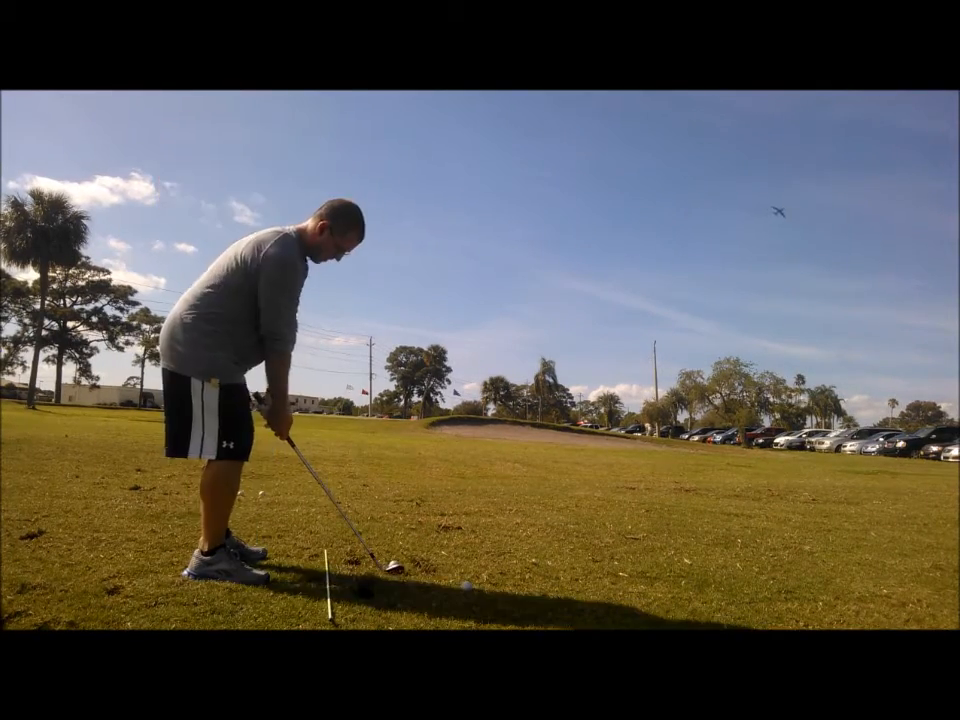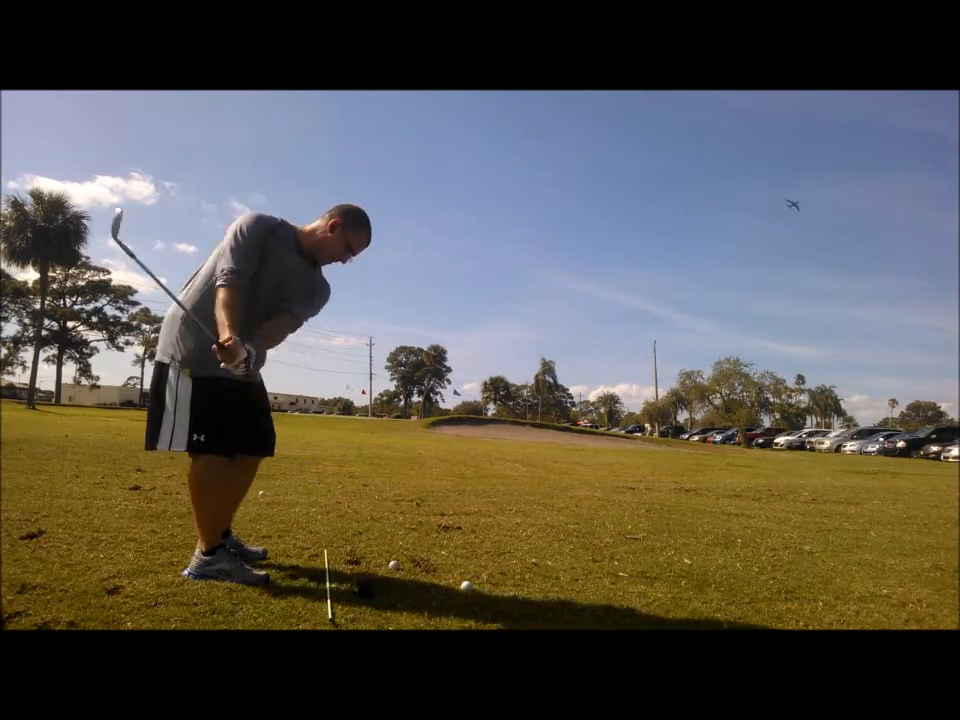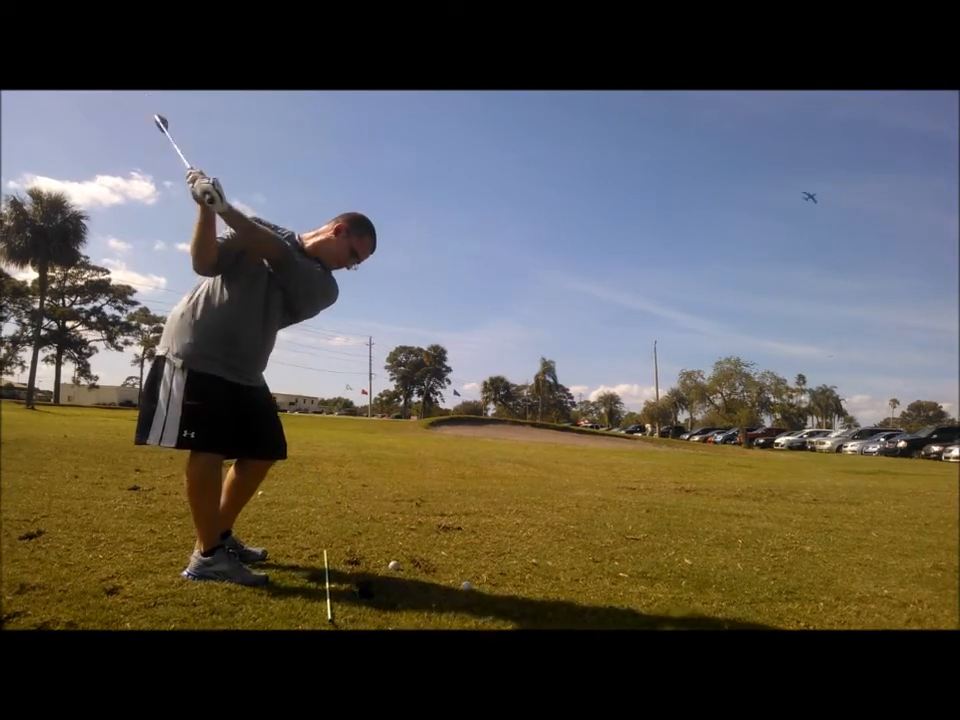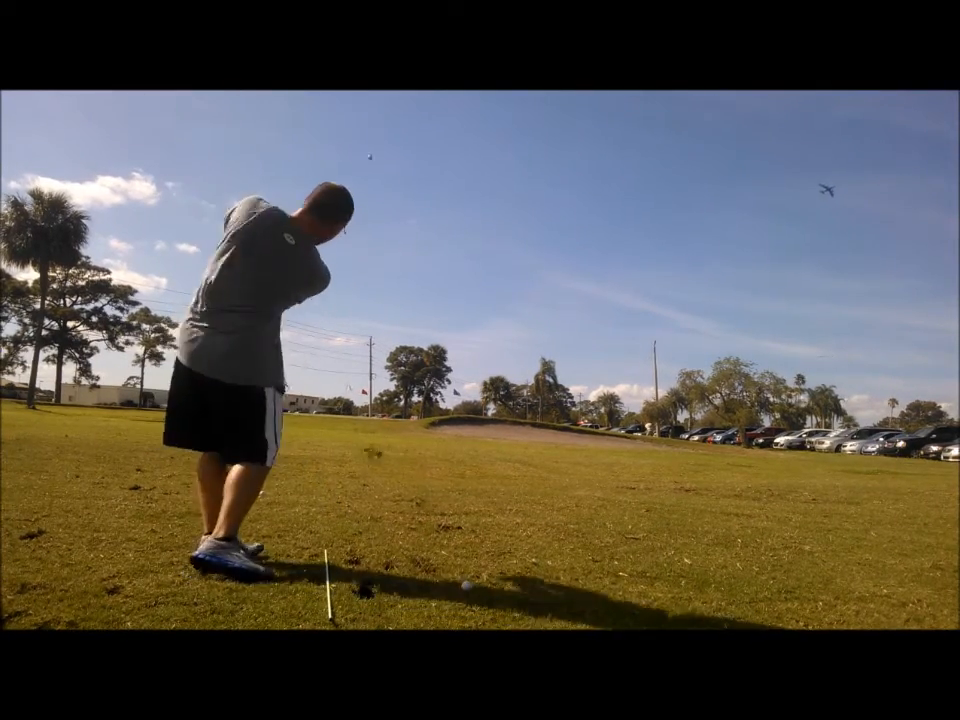
dt=0.5s
person 1, frame 1
left shoulder: (290, 254)
right shoulder: (282, 254)
left elbow: (283, 334)
right elbow: (277, 337)
left wrist: (275, 396)
right wrist: (279, 401)
left hip: (218, 357)
right hip: (197, 353)
left knee: (232, 450)
right knee: (226, 451)
left ankle: (219, 538)
right ankle: (209, 554)
person 1, frame 2
left shoulder: (316, 287)
right shoulder: (259, 228)
left elbow: (284, 321)
right elbow: (229, 281)
left wrist: (250, 350)
right wrist: (228, 335)
left hip: (241, 362)
right hip: (192, 349)
left knee: (250, 451)
right knee: (210, 450)
left ankle: (220, 537)
right ankle: (208, 554)
person 1, frame 3
left shoulder: (322, 288)
right shoulder: (255, 228)
left elbow: (272, 251)
right elbow: (204, 264)
left wrist: (222, 207)
right wrist: (204, 211)
left hip: (243, 371)
right hip: (191, 351)
left knee: (262, 454)
right knee: (207, 449)
left ankle: (220, 537)
right ankle: (208, 555)
person 1, frame 4
left shoulder: (252, 211)
right shoulder: (314, 273)
left hip: (193, 349)
right hip: (250, 367)
left knee: (211, 448)
right knee: (254, 456)
left ankle: (215, 533)
right ankle: (219, 542)
